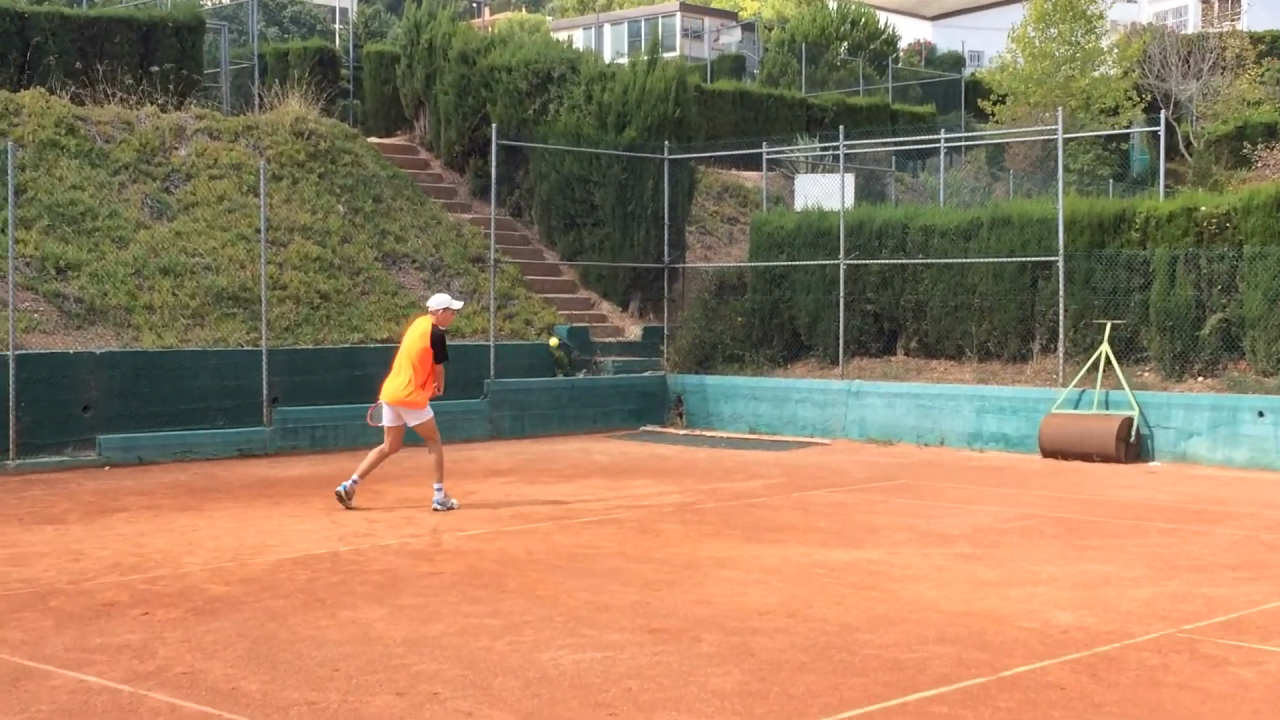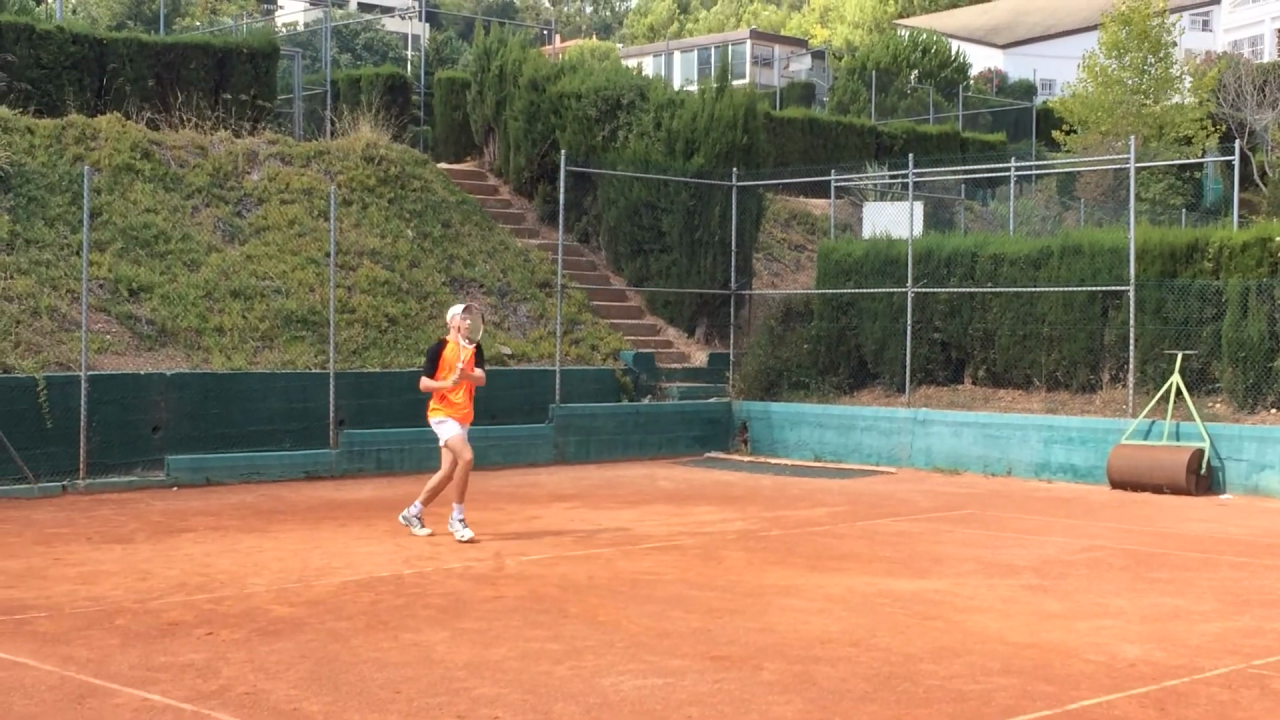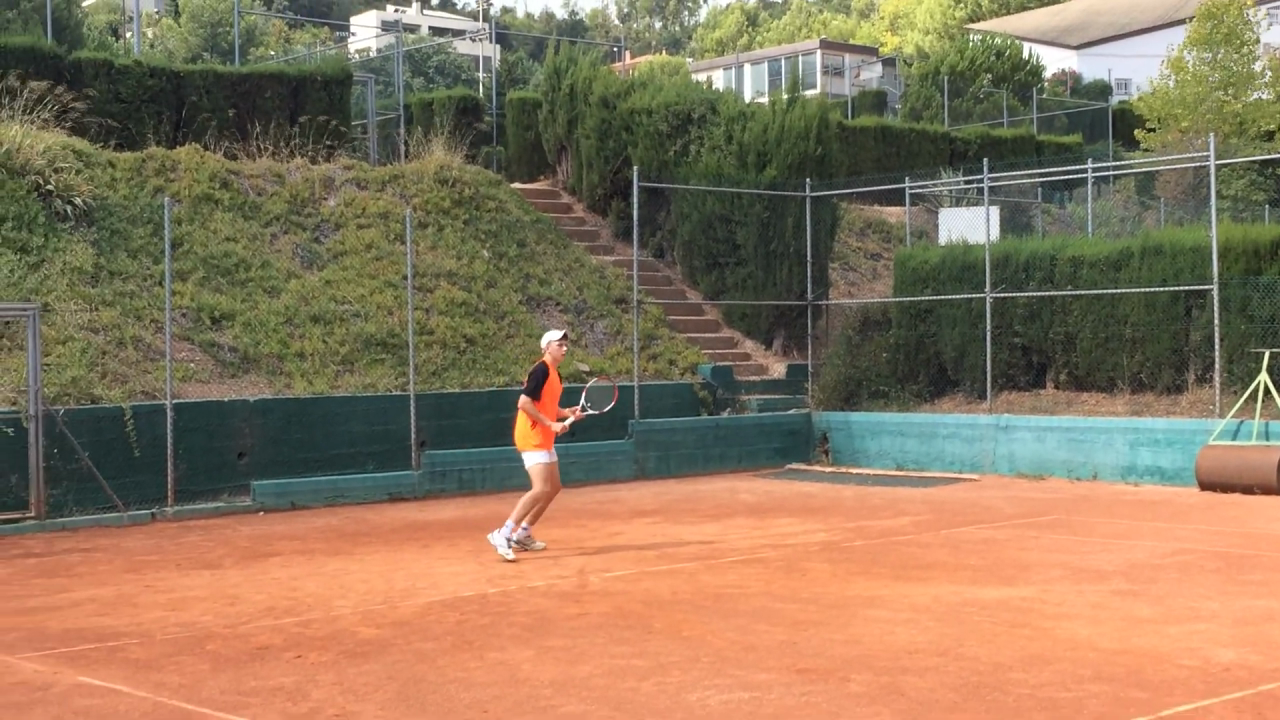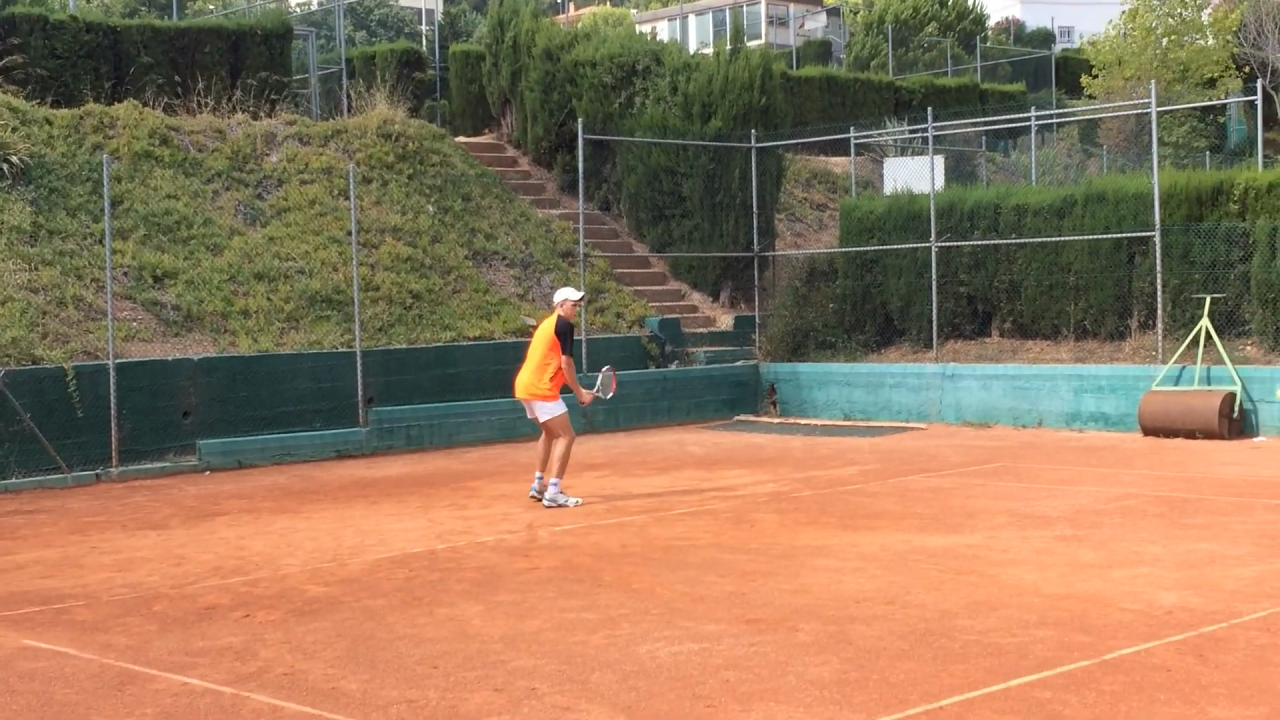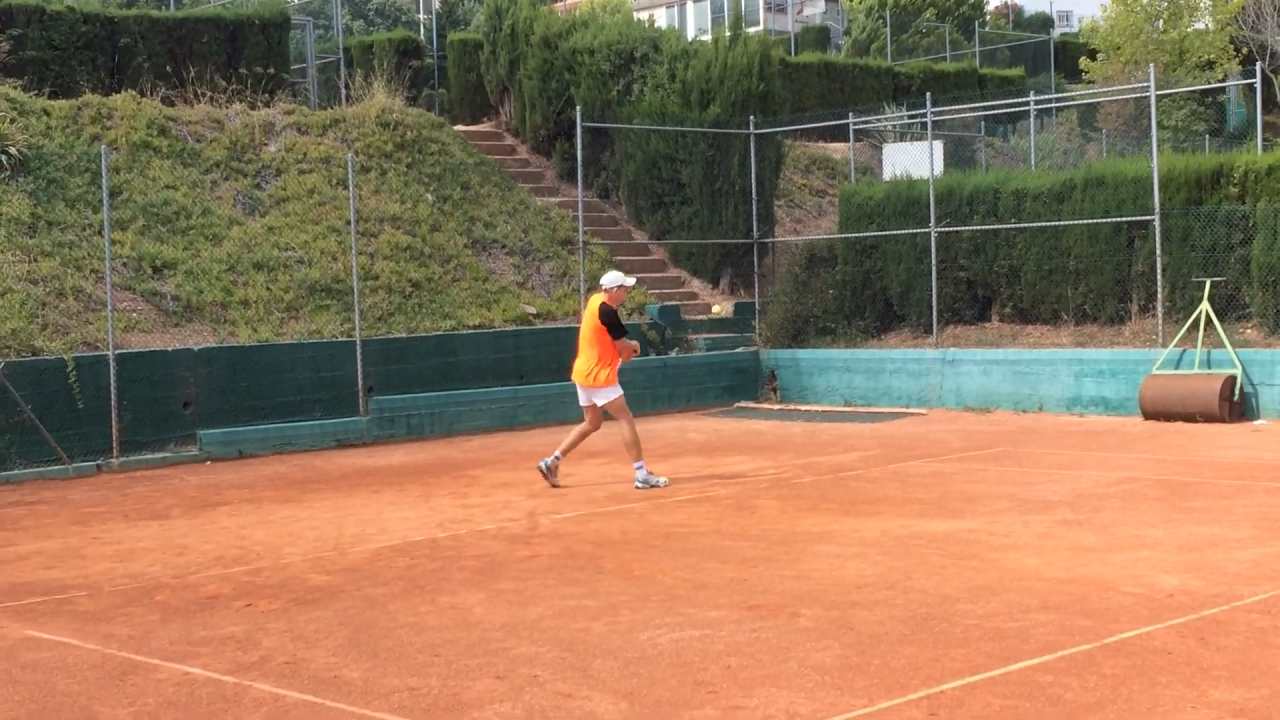
dt=0.7s
person 1, frame 1
left shoulder: (419, 324)
right shoulder: (436, 333)
right elbow: (438, 367)
left wrist: (430, 384)
right wrist: (439, 386)
left hip: (391, 393)
right hip: (409, 395)
left knee: (389, 447)
right knee: (434, 441)
left ankle: (349, 486)
right ankle: (440, 497)
person 1, frame 2
left shoulder: (475, 349)
right shoulder: (438, 348)
left elbow: (481, 378)
right elbow: (423, 384)
left wrist: (468, 374)
right wrist: (450, 383)
left hip: (463, 417)
right hip: (442, 414)
left knee: (448, 470)
right knee: (466, 459)
left ankle: (412, 513)
right ankle: (457, 518)
person 1, frame 3
left shoulder: (554, 373)
right shoulder: (541, 370)
right elbow: (524, 403)
left wrist: (567, 413)
right wrist: (550, 424)
left hip: (544, 440)
right hip: (531, 438)
left knee: (553, 486)
right knee: (540, 489)
left ankle: (522, 534)
right ankle: (502, 534)
person 1, frame 4
left shoulder: (548, 324)
right shoulder: (564, 325)
right elbow: (566, 365)
left wrist: (577, 390)
right wrist: (580, 393)
left hip: (525, 386)
right hip: (540, 389)
left knee: (550, 433)
right knee: (566, 436)
left ankle: (539, 485)
right ankle: (553, 492)
person 1, frame 5
left shoulder: (597, 301)
right shoulder: (607, 312)
right elbow: (623, 344)
left wrist: (627, 347)
right wrist: (633, 346)
left hip: (584, 373)
right hip: (599, 375)
left knee: (591, 424)
right knee: (626, 421)
left ankle: (552, 463)
right ankle: (642, 474)
